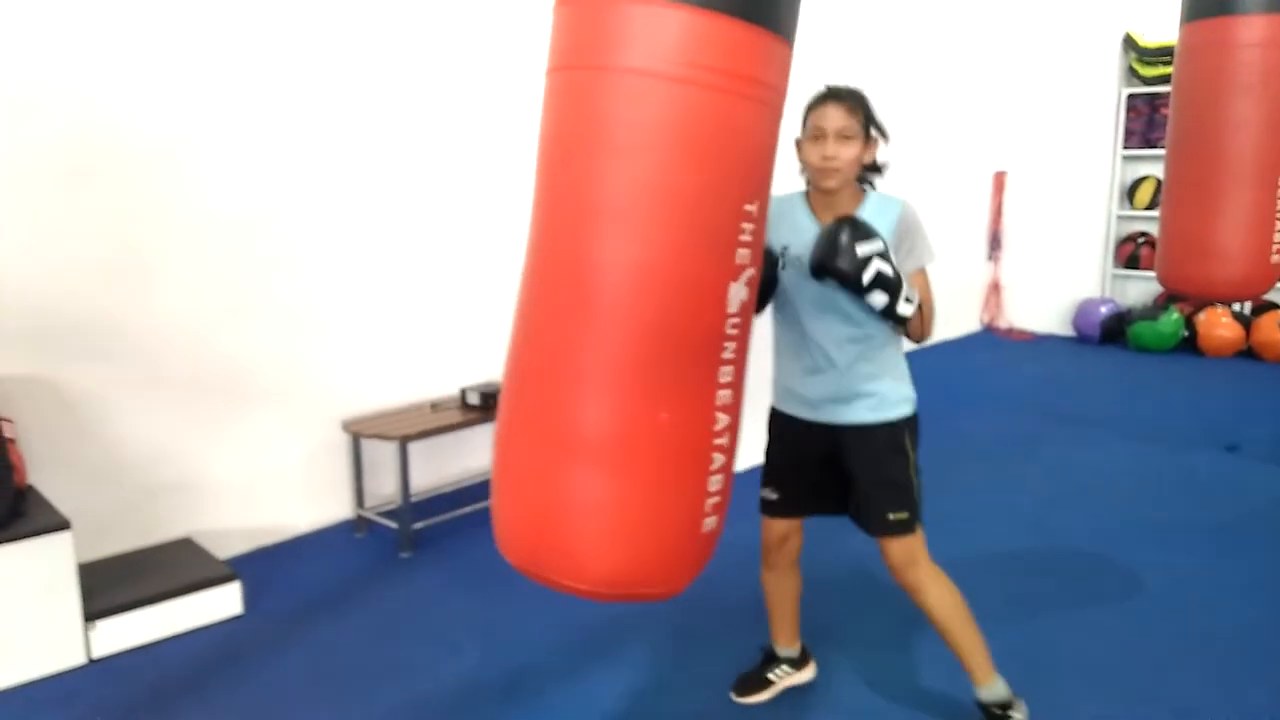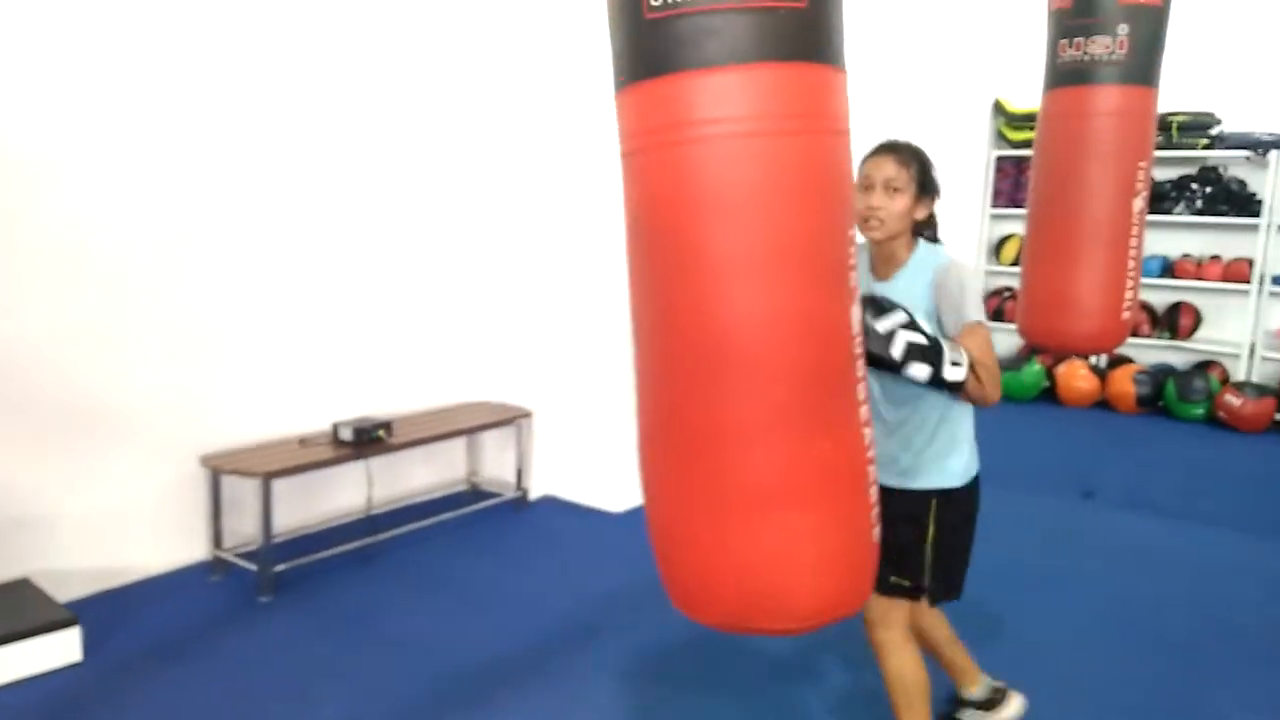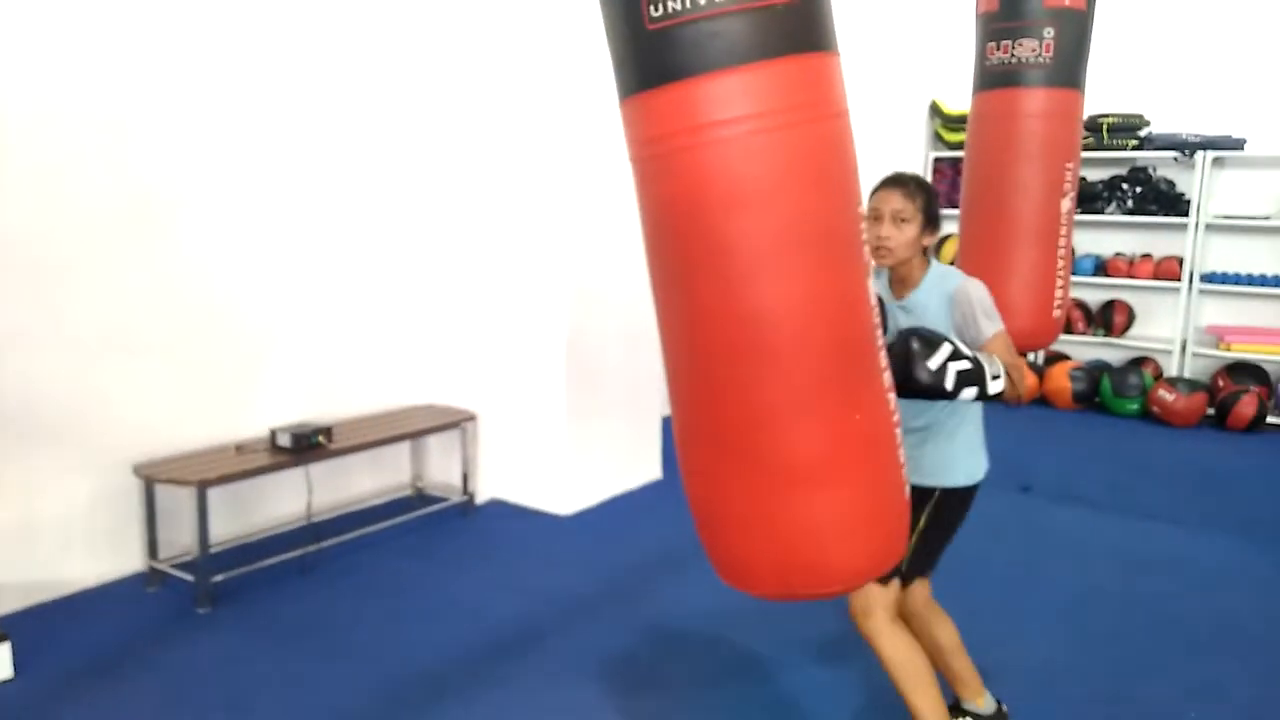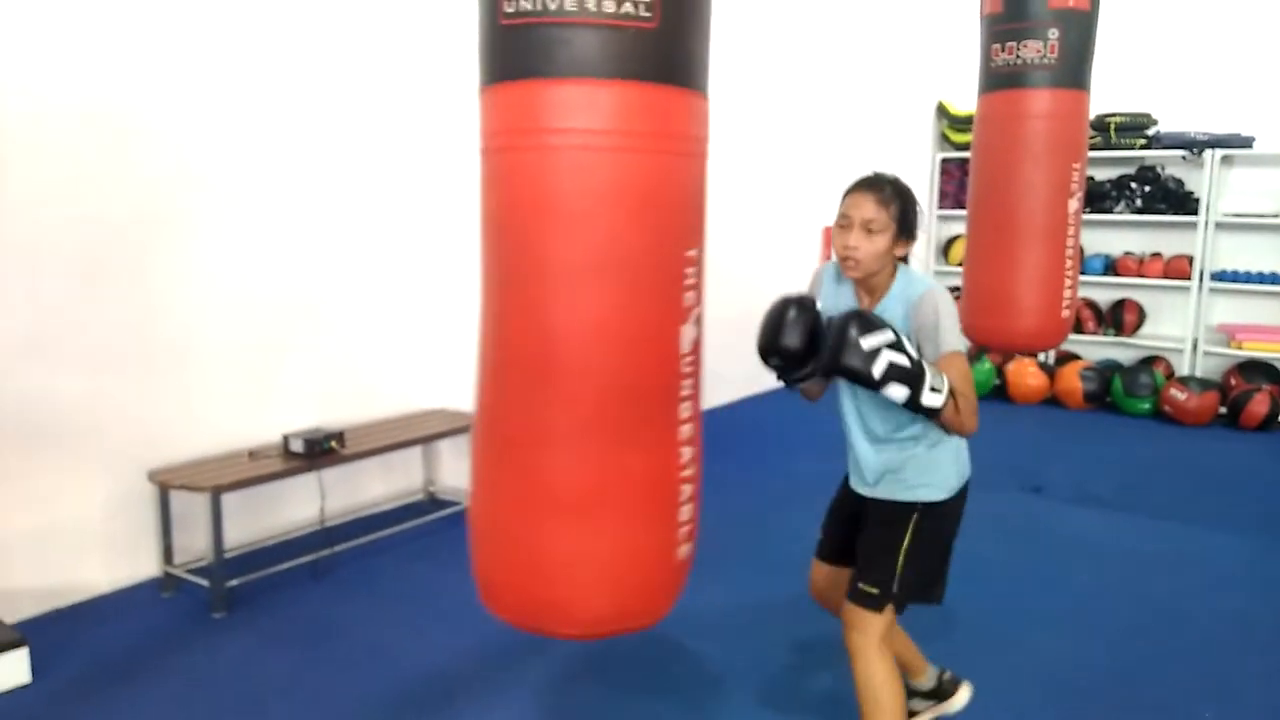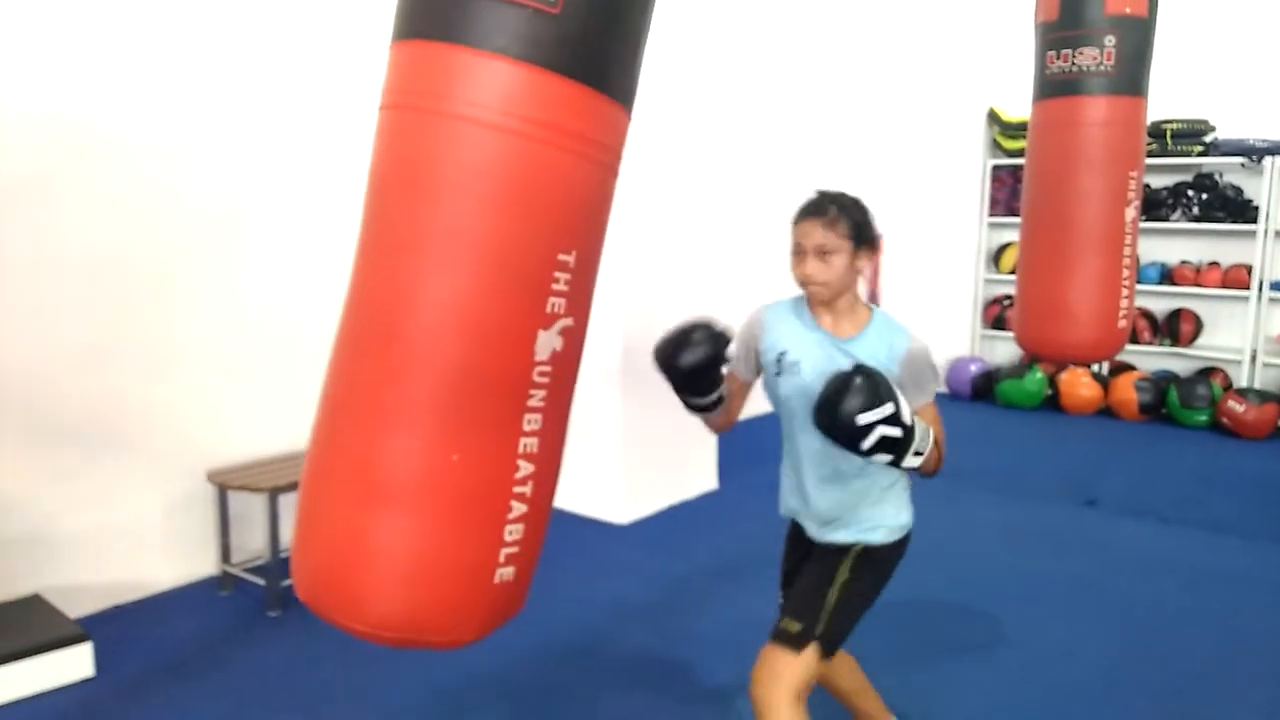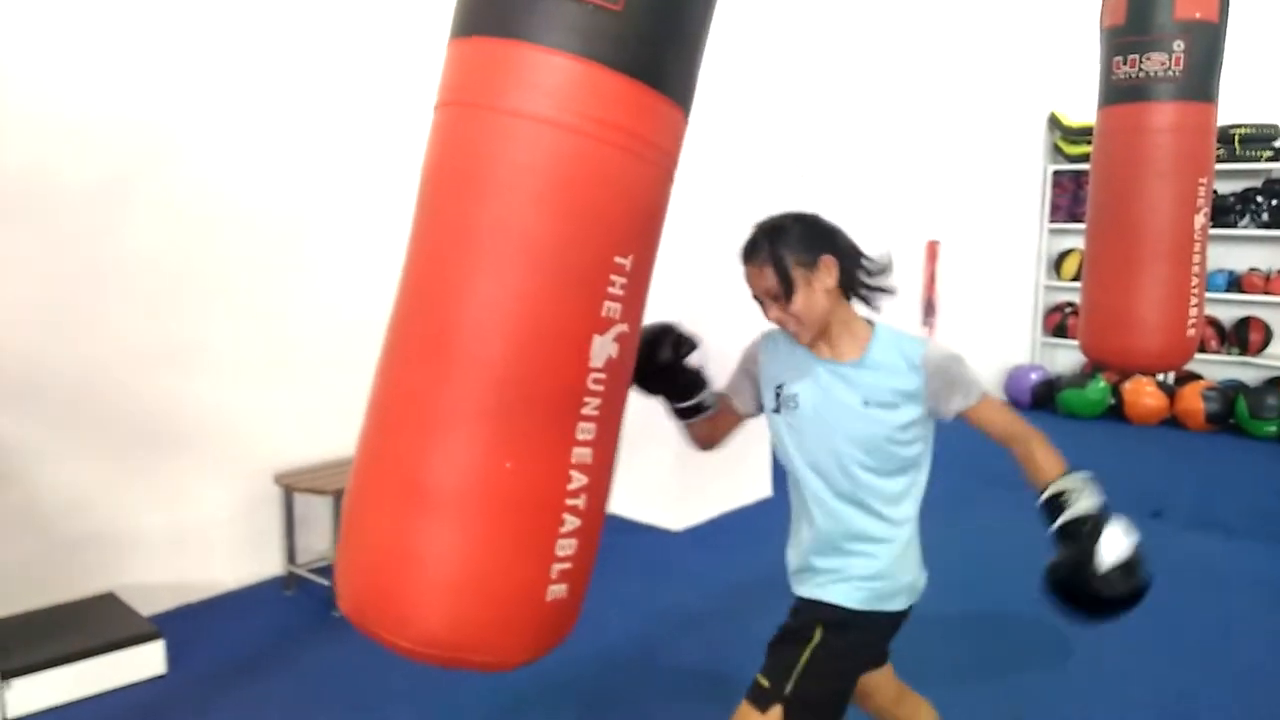
dt=0.5s
person 1, frame 1
left shoulder: (896, 217)
right shoulder: (776, 216)
left elbow: (920, 328)
right elbow: (748, 299)
left wrist: (878, 278)
left hip: (875, 412)
right hip: (798, 408)
left knee: (906, 560)
right knee: (777, 539)
right ankle: (787, 656)
person 1, frame 2
left shoulder: (947, 276)
right shoulder: (852, 268)
left elbow: (987, 387)
left wrist: (919, 353)
left hip: (934, 477)
right hip: (881, 466)
left knee: (889, 620)
right knee: (908, 602)
person 1, frame 3
left shoulder: (962, 294)
right shoulder: (869, 287)
left elbow: (1016, 384)
left hip: (943, 473)
right hip: (897, 466)
left knee: (870, 604)
right knee: (908, 599)
person 1, frame 4
left shoulder: (927, 303)
right shoulder: (829, 284)
left elbow: (965, 419)
right elbow: (815, 388)
left wrist: (900, 372)
right wrist: (792, 359)
left hip: (923, 488)
right hip: (867, 475)
left knee: (866, 628)
right knee: (826, 583)
person 1, frame 5
left shoulder: (904, 349)
right shoulder: (770, 324)
left elbow: (932, 459)
right elbow: (723, 417)
left wrist: (901, 437)
right wrist: (697, 385)
left hip: (866, 533)
right hip: (808, 518)
right knee: (804, 655)
person 1, frame 6
left shoulder: (920, 364)
right shoulder: (770, 354)
left elbow: (1016, 432)
right elbow: (709, 431)
left wrist: (1078, 510)
right wrist: (680, 387)
left hip: (857, 591)
right hip: (817, 575)
